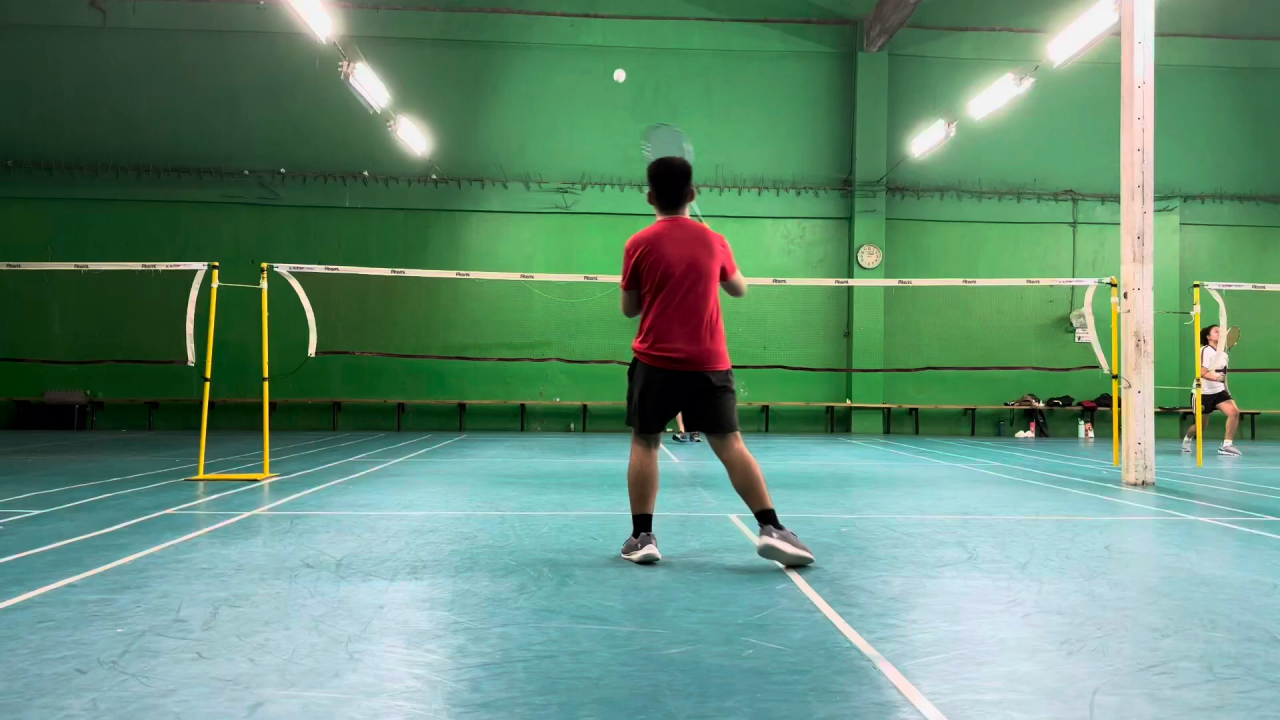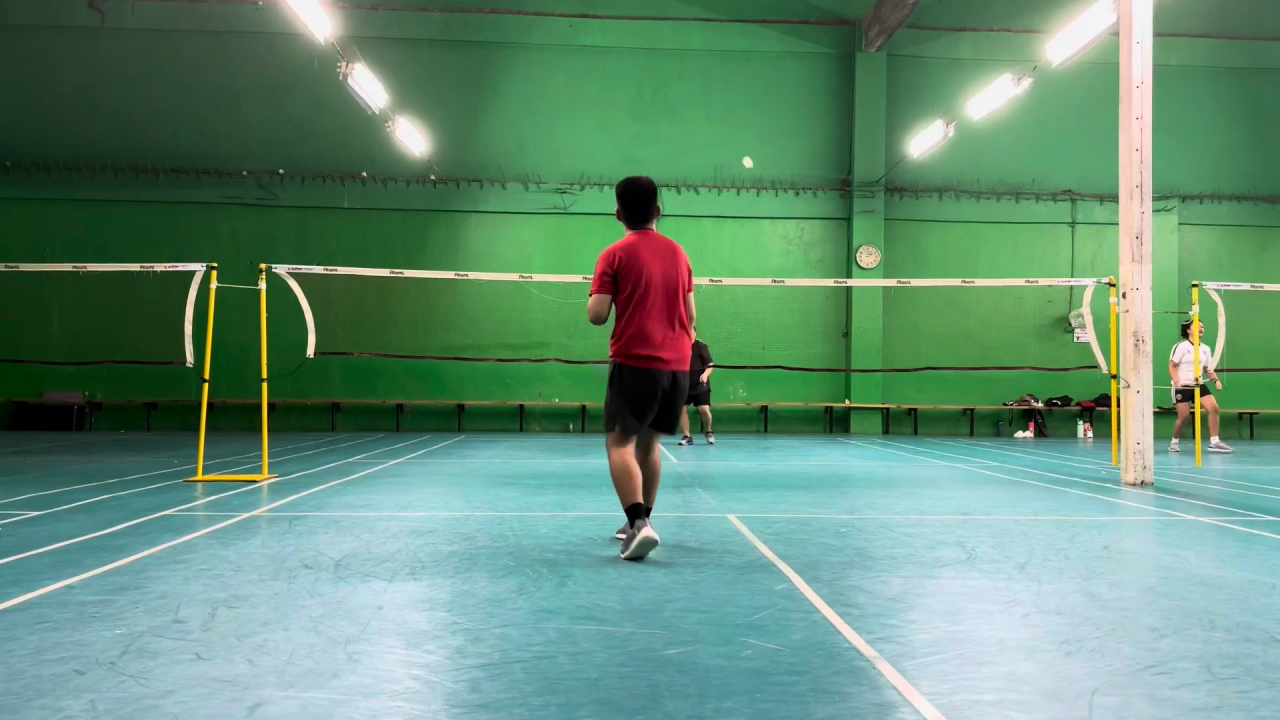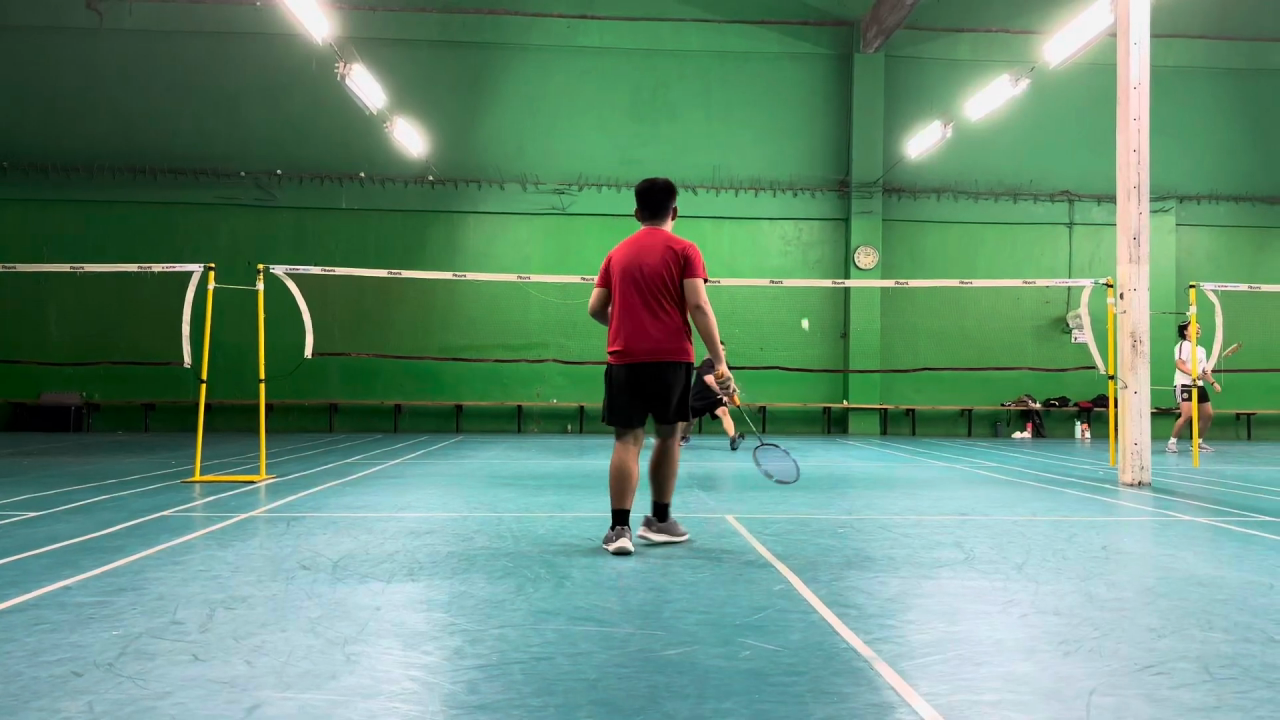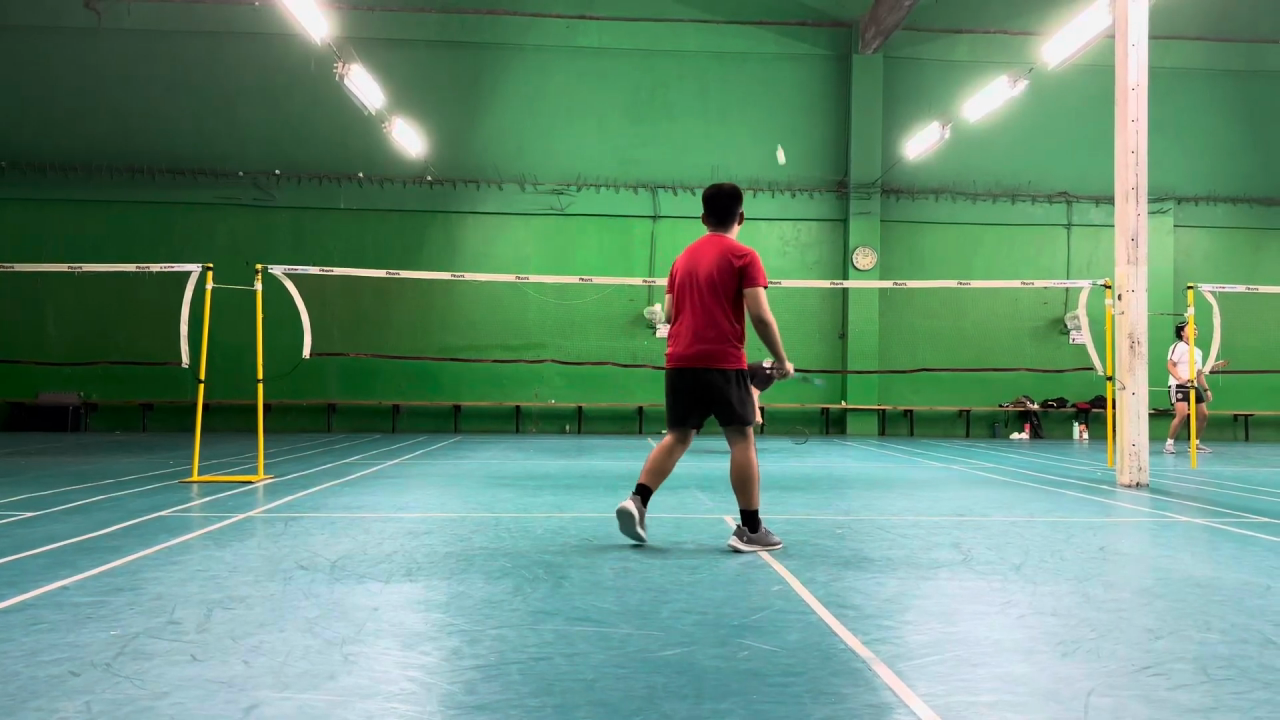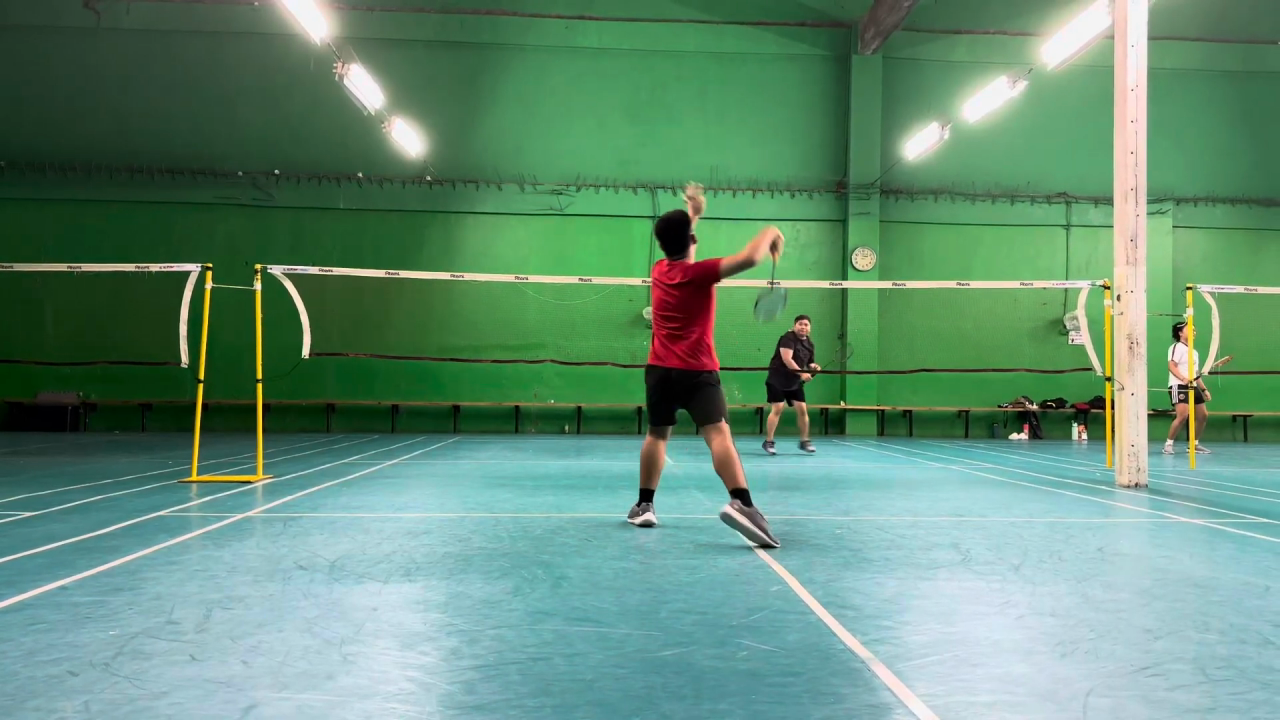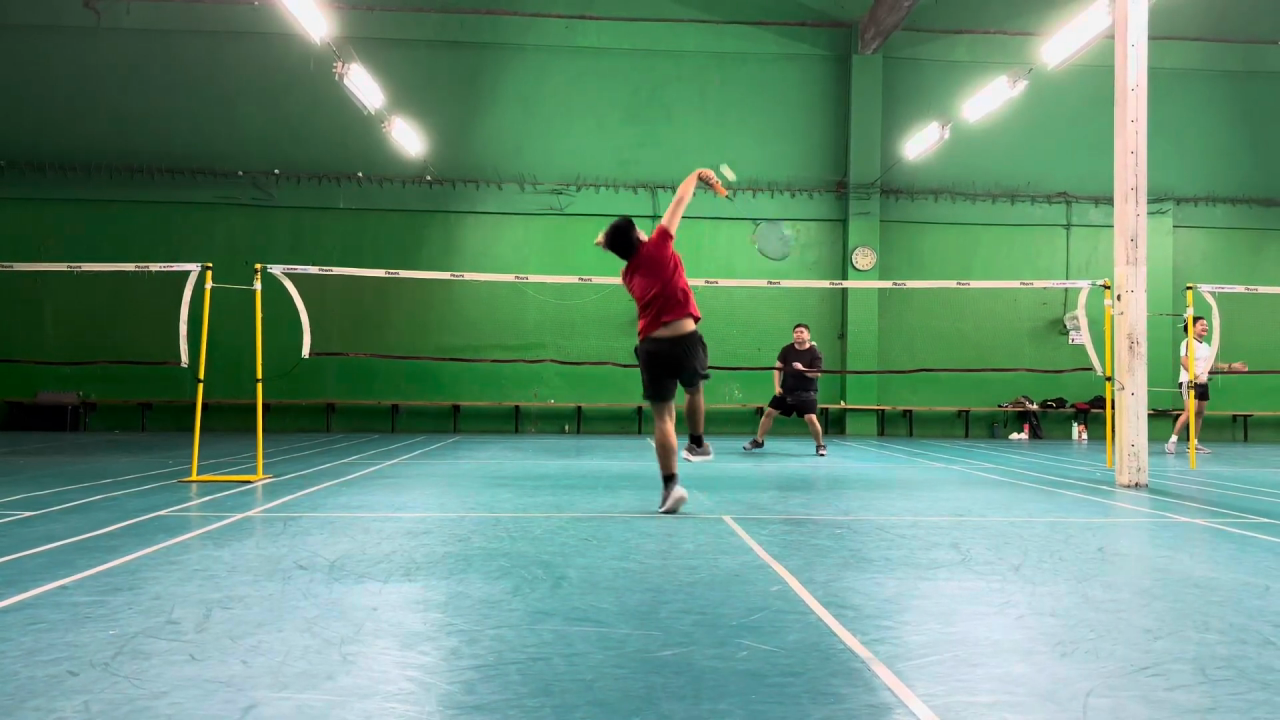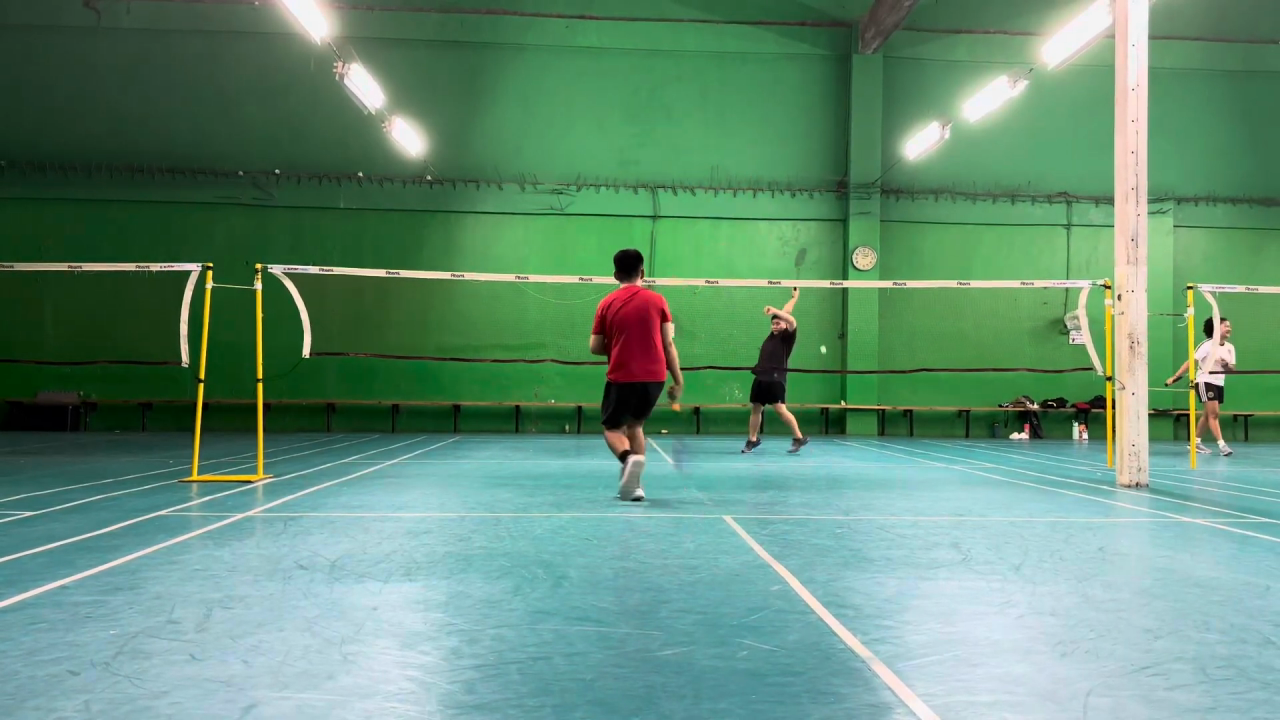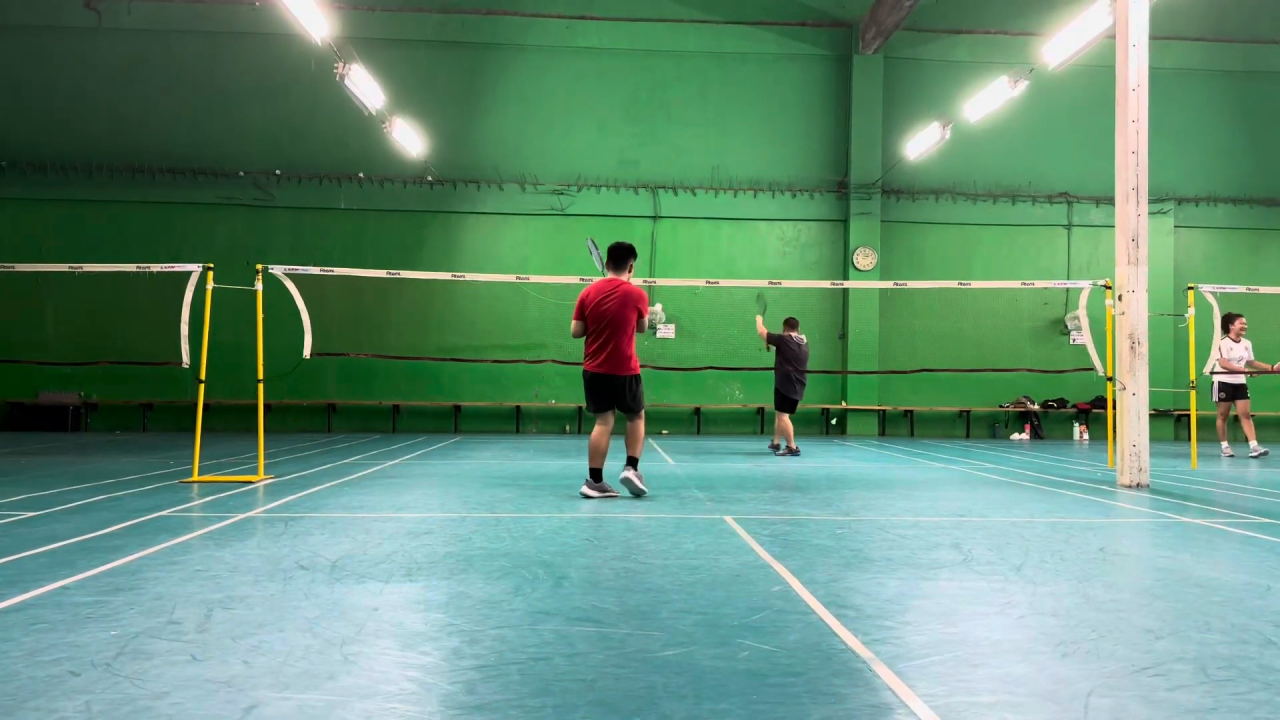
dt=0.5s
person 1, frame 1
left shoulder: (638, 244)
right shoulder: (713, 241)
left elbow: (629, 309)
right elbow: (739, 289)
left hip: (656, 361)
right hip: (709, 362)
left knee: (644, 443)
right knee: (730, 445)
left ankle: (642, 537)
right ankle: (771, 529)
person 1, frame 2
left shoulder: (615, 255)
right shoulder: (678, 253)
left elbow: (596, 315)
left hip: (635, 363)
right hip: (676, 364)
left knee: (620, 443)
right knee: (646, 443)
left ankle: (639, 523)
right ankle: (640, 521)
person 1, frame 3
left shoulder: (617, 252)
right shoulder: (685, 250)
left elbow: (595, 309)
right elbow: (698, 306)
right wrist: (718, 361)
left hip: (626, 359)
right hip: (672, 358)
left knee: (627, 442)
right knee: (667, 438)
left ankle: (619, 529)
right ankle: (659, 519)
person 1, frame 4
left shoulder: (683, 257)
right shoulder: (744, 257)
left elbow: (669, 315)
right elbow: (760, 315)
right wrist: (781, 360)
left hip: (680, 362)
right hip: (723, 363)
left knee: (676, 438)
right knee: (742, 441)
left ankle: (637, 501)
right ankle: (749, 529)
person 1, frame 5
left shoulder: (658, 272)
right shoulder: (698, 272)
left elbow: (679, 250)
right elbow: (748, 259)
left wrist: (693, 211)
right wrist: (770, 237)
left hip: (659, 369)
right hip: (696, 369)
left knee: (656, 434)
right knee: (719, 436)
left ankle: (644, 505)
right ankle: (741, 506)
person 1, frame 6
left shoulder: (628, 274)
right shoulder: (655, 248)
right elbow: (678, 205)
left wrist: (612, 241)
right wrist: (695, 177)
left hip: (651, 347)
right hip: (685, 340)
left knee: (663, 416)
right knee: (694, 388)
left ankle: (671, 486)
right ankle: (697, 443)
person 1, frame 7
left shoulder: (607, 303)
right shoulder: (657, 300)
left elbow: (595, 347)
right elbow: (668, 344)
right wrist: (678, 380)
left hip: (622, 378)
right hip: (654, 377)
left knee: (613, 430)
right knee: (634, 426)
left ankle: (630, 458)
right ankle: (634, 484)
person 1, frame 8
left shoulder: (588, 293)
right shoulder: (637, 295)
left elbow: (576, 332)
left hip: (594, 370)
right hip: (626, 371)
left knee: (603, 423)
right knee: (636, 418)
left ankle: (594, 482)
right ankle: (631, 468)
